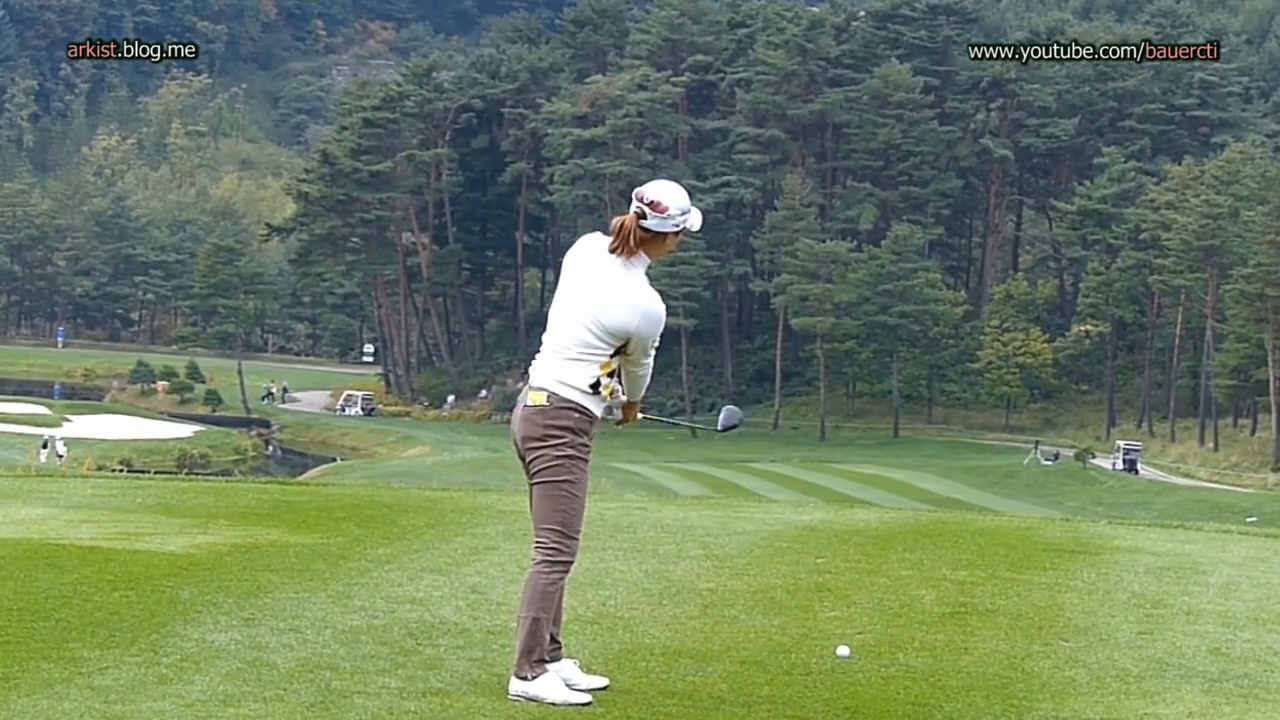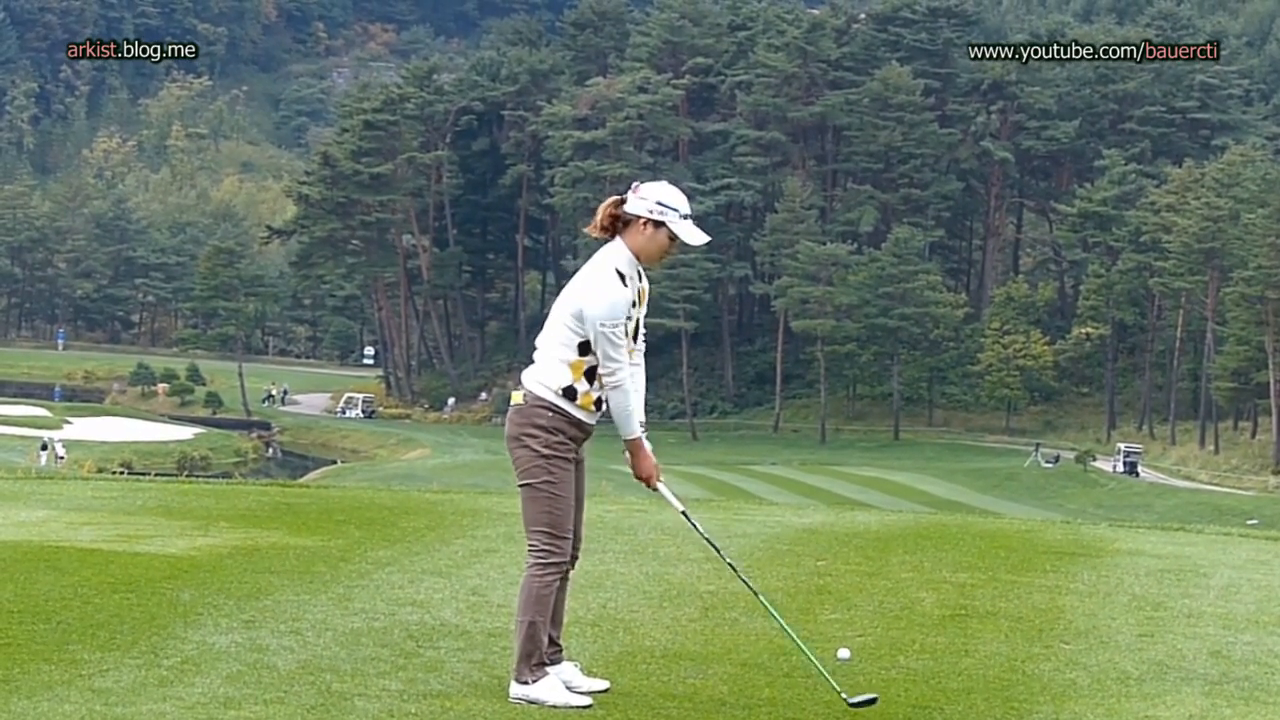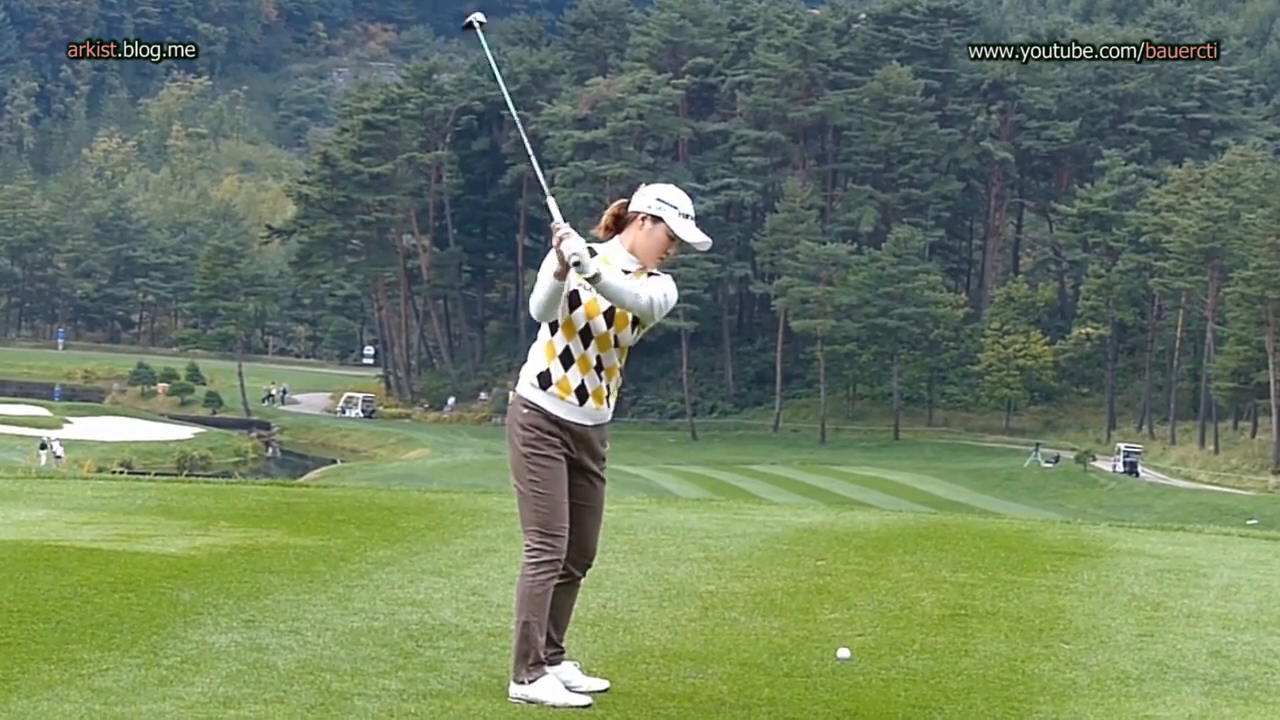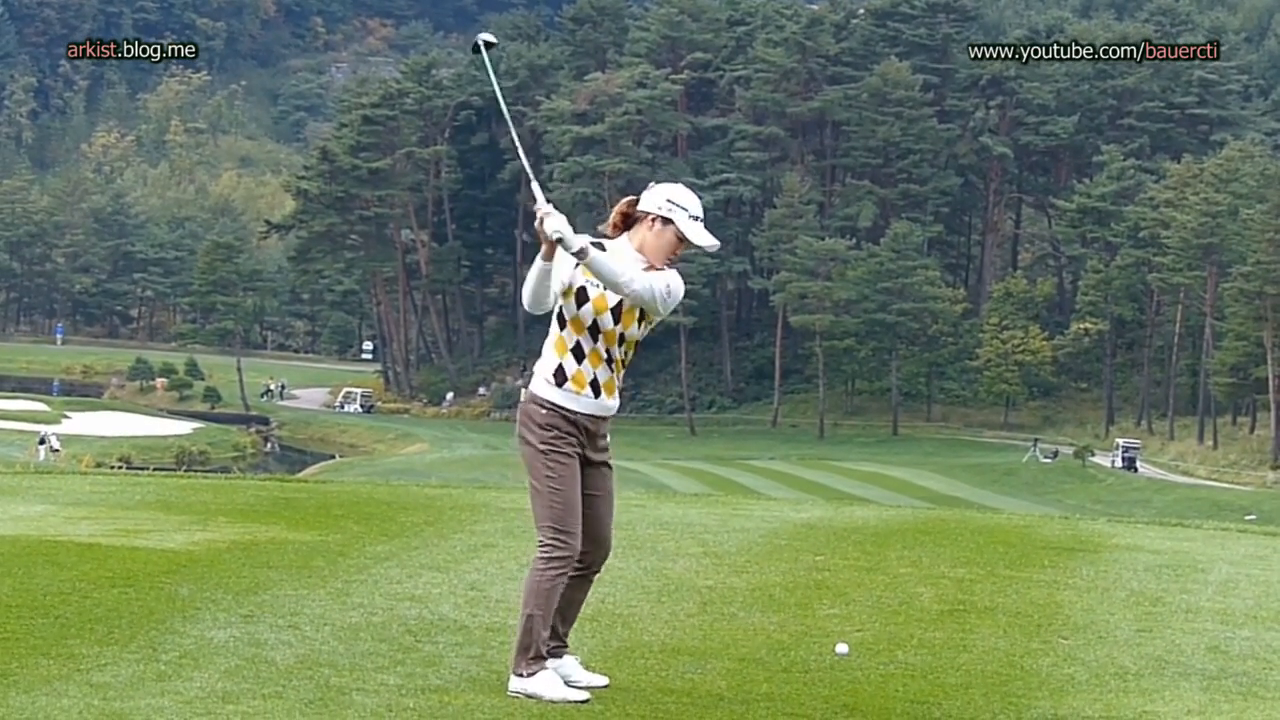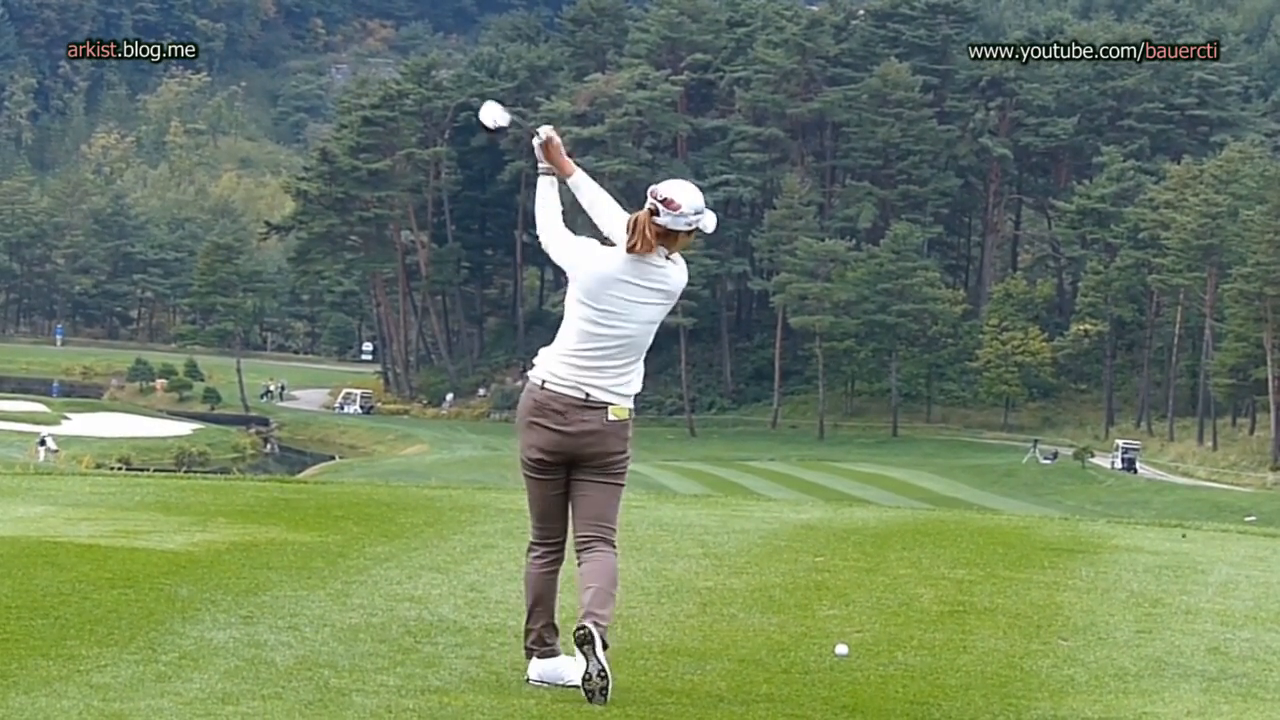
dt=0.5s
person 1, frame 1
left shoulder: (588, 247)
right shoulder: (646, 307)
right elbow: (638, 365)
left wrist: (607, 384)
right wrist: (630, 402)
left hip: (538, 407)
right hip: (563, 422)
left knee: (557, 547)
right knee: (556, 550)
left ankle: (550, 658)
right ankle: (527, 673)
person 1, frame 2
left shoulder: (631, 278)
right shoulder: (607, 287)
left elbow: (632, 362)
right elbow: (615, 373)
left wrist: (636, 436)
right wrist: (637, 446)
left hip: (563, 426)
right hip: (543, 422)
left knee: (564, 553)
right knee: (549, 551)
left ankle: (551, 662)
right ankle: (528, 676)
person 1, frame 3
left shoulder: (661, 290)
right shoulder: (562, 255)
left elbow: (625, 296)
right elbow: (542, 310)
left wrist: (582, 260)
right wrist: (561, 268)
left hip: (592, 430)
right hip: (539, 418)
left knee: (579, 555)
right knee: (546, 550)
left ankle: (551, 661)
right ankle: (527, 675)
person 1, frame 4
left shoulder: (667, 286)
right shoulder: (577, 256)
left elbow: (630, 284)
right elbow: (534, 301)
left wrist: (575, 243)
right wrist: (548, 249)
left hip: (594, 424)
right hip: (551, 414)
left knee: (594, 547)
right knee: (561, 545)
left ankle: (552, 654)
right ankle: (528, 669)
person 1, frame 5
left shoulder: (591, 260)
right shoulder: (675, 276)
left elbow: (546, 225)
right elbow: (621, 229)
left wrist: (553, 168)
right wrist: (570, 170)
left hip: (545, 407)
right hip: (607, 423)
left knee: (546, 542)
right knee: (597, 542)
left ankle: (543, 655)
right ankle: (592, 625)
